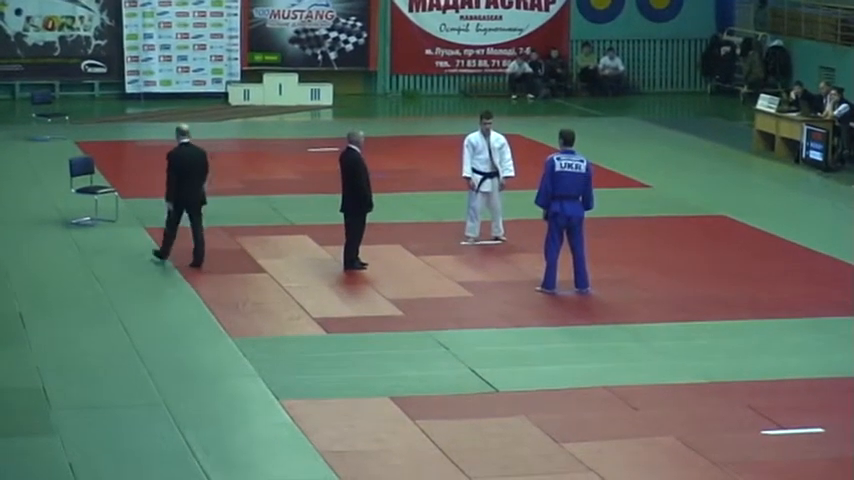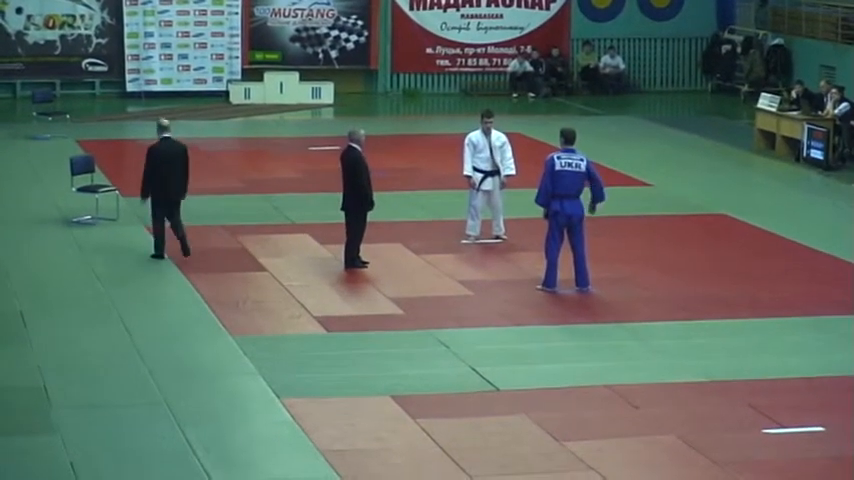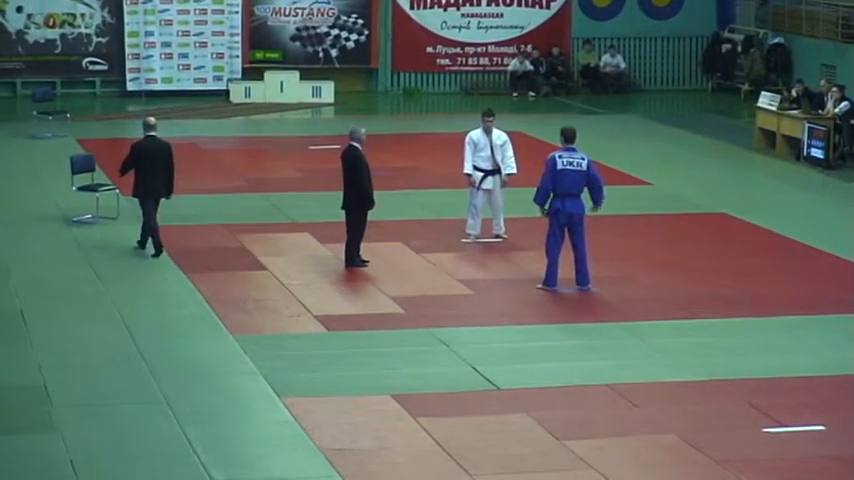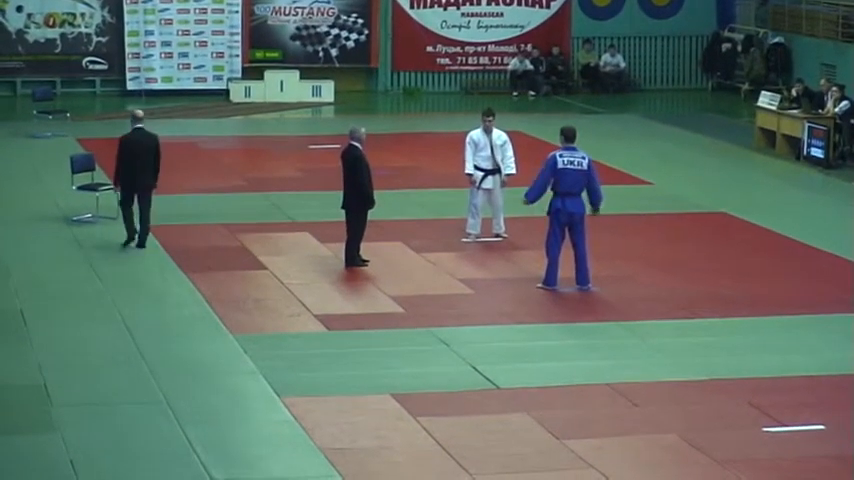
dt=0.3s
person 1, frame 1
left shoulder: (553, 160)
right shoulder: (584, 162)
left elbow: (546, 187)
right elbow: (588, 189)
left wrist: (545, 207)
right wrist: (585, 208)
left hip: (557, 208)
right hip: (576, 209)
left knee: (552, 247)
right knee: (578, 248)
left ankle: (549, 285)
right ankle: (583, 285)
person 1, frame 2
left shoulder: (553, 159)
right shoulder: (584, 161)
left elbow: (546, 186)
right elbow: (597, 182)
left wrist: (545, 206)
right wrist: (595, 201)
left hip: (557, 206)
right hip: (576, 207)
left knee: (553, 246)
right knee: (578, 247)
left ankle: (550, 284)
right ankle: (583, 284)
person 1, frame 3
left shoulder: (554, 158)
right shoulder: (585, 159)
left elbow: (546, 185)
right elbow: (596, 183)
left wrist: (542, 205)
right wrist: (597, 202)
left hip: (559, 205)
right hip: (577, 206)
left knee: (554, 245)
right knee: (579, 245)
left ankle: (550, 283)
right ankle: (584, 283)
person 1, frame 4
left shoulder: (555, 157)
right shoulder: (585, 158)
left elbow: (542, 181)
right elbow: (593, 184)
left wrist: (529, 199)
right wrist: (596, 204)
left hip: (559, 204)
right hip: (577, 205)
left knee: (554, 244)
right knee: (579, 245)
left ankle: (550, 282)
right ankle: (583, 282)
person 2, frame 1
left shoulder: (174, 154)
right shoulder: (201, 152)
left elbow: (171, 179)
right elbow: (205, 173)
left wrist: (169, 200)
left hip: (179, 197)
right hip: (196, 196)
left knee: (172, 225)
right knee: (197, 227)
left ankle: (164, 252)
right ankle: (198, 259)
person 2, frame 2
left shoulder: (153, 150)
right shoulder: (181, 147)
left elbow: (148, 172)
right elbow: (186, 170)
left wrist: (144, 194)
right wrist: (184, 189)
left hip: (158, 192)
right hip: (176, 191)
left knee: (158, 221)
right knee: (175, 219)
left ankle: (159, 251)
right ankle: (184, 246)
person 2, frame 3
left shoulder: (138, 146)
right shoulder: (166, 146)
left elbow: (128, 164)
right elbow: (170, 169)
left wrist: (121, 172)
right wrist: (169, 189)
left hip: (144, 188)
right hip: (159, 188)
left knee: (149, 217)
right knee: (151, 215)
left ankle: (158, 246)
right ankle: (143, 241)
person 2, frame 4
left shoulder: (125, 139)
right shoulder: (153, 138)
left elbow: (120, 162)
right elbow: (157, 160)
left wrist: (117, 182)
right wrist: (155, 177)
left hip: (129, 180)
right hip: (147, 180)
left knee: (126, 206)
right knee: (145, 210)
left ankle: (131, 233)
right ankle: (142, 239)
person 3, frame 1
left shoulder: (346, 154)
right shoulder: (355, 158)
right elbow: (361, 182)
right wrist: (368, 201)
left hip: (350, 200)
right hip: (357, 201)
left knee: (354, 231)
right knee: (355, 231)
left ankle: (352, 258)
right ankle: (350, 262)
person 3, frame 2
left shoulder: (347, 153)
right shoulder: (356, 156)
right elbow: (362, 181)
right wrist: (369, 200)
left hip: (351, 198)
right hip: (358, 200)
left knee: (354, 230)
right knee: (356, 230)
left ankle: (354, 257)
right ankle: (351, 260)
person 3, frame 3
left shoulder: (347, 152)
right shoulder: (357, 155)
right elbow: (362, 180)
right wrist: (369, 199)
left hip: (351, 197)
right hip: (358, 199)
left knee: (355, 229)
right knee: (356, 229)
left ankle: (354, 256)
right ankle: (351, 259)
person 3, frame 4
left shoulder: (347, 151)
right shoulder: (357, 155)
right elbow: (362, 180)
right wrist: (369, 198)
left hip: (351, 197)
right hip: (358, 199)
left knee: (355, 228)
right knee: (356, 229)
left ankle: (354, 255)
right ankle: (351, 259)
person 4, frame 1
left shoulder: (499, 139)
right shoulder: (471, 139)
left elbow: (506, 158)
right elbow: (467, 159)
left wrist: (504, 177)
right wrist: (468, 178)
left hip: (494, 178)
right hip: (478, 178)
left knee: (496, 208)
right knee: (474, 207)
left ankle: (498, 234)
right ankle: (471, 235)
person 4, frame 2
left shoulder: (501, 137)
right shoulder: (472, 137)
left elbow: (507, 157)
right elbow: (468, 158)
left wrist: (505, 175)
right wrist: (469, 176)
left hip: (495, 176)
right hip: (478, 176)
left knee: (497, 206)
right knee: (475, 205)
left ankle: (498, 232)
right ankle: (472, 233)
person 4, frame 3
left shoulder: (502, 136)
right shoulder: (473, 136)
left elbow: (508, 156)
right elbow: (468, 156)
left wrist: (507, 174)
right wrist: (469, 175)
left hip: (496, 175)
right hip: (479, 175)
left knee: (497, 205)
right knee: (475, 204)
left ankle: (499, 231)
right ankle: (472, 232)
person 4, frame 4
left shoulder: (502, 136)
right shoulder: (473, 136)
left elbow: (508, 156)
right elbow: (469, 156)
left wrist: (506, 174)
right wrist: (470, 174)
left hip: (496, 175)
right hip: (479, 174)
left knee: (497, 204)
right knee: (475, 204)
left ankle: (499, 230)
right ankle: (473, 232)
